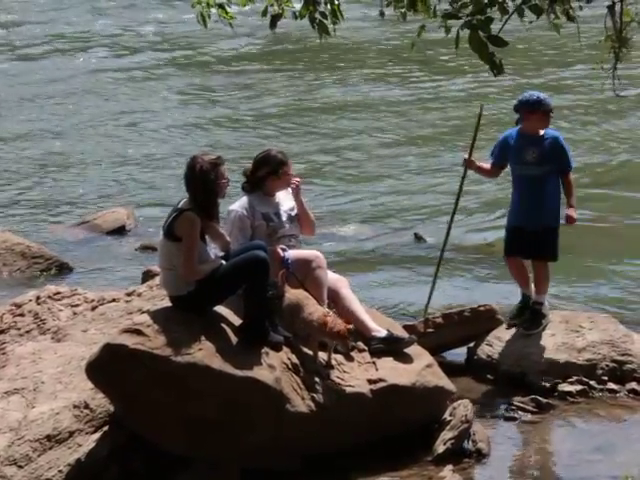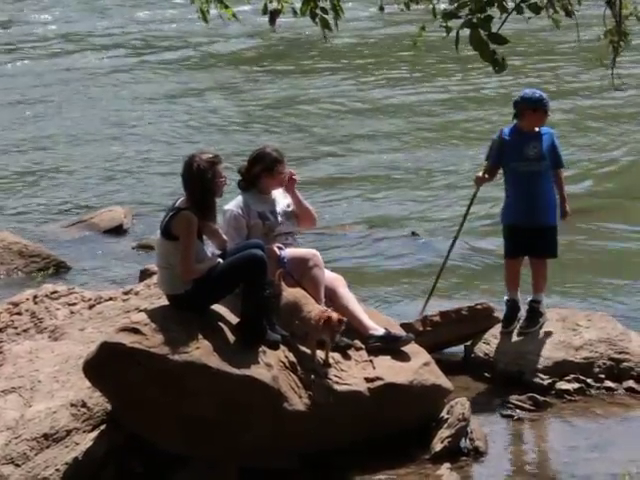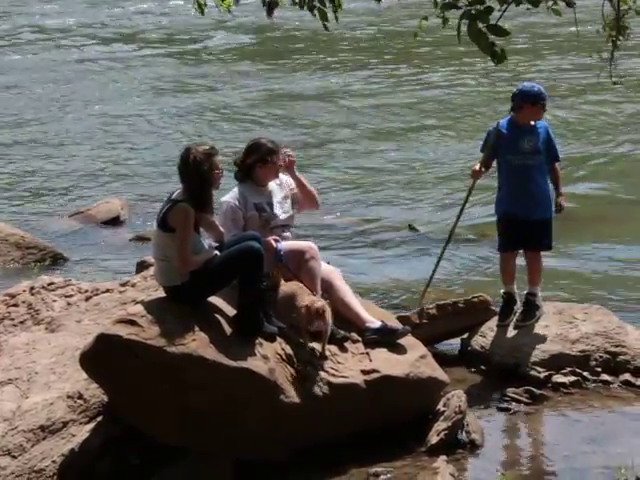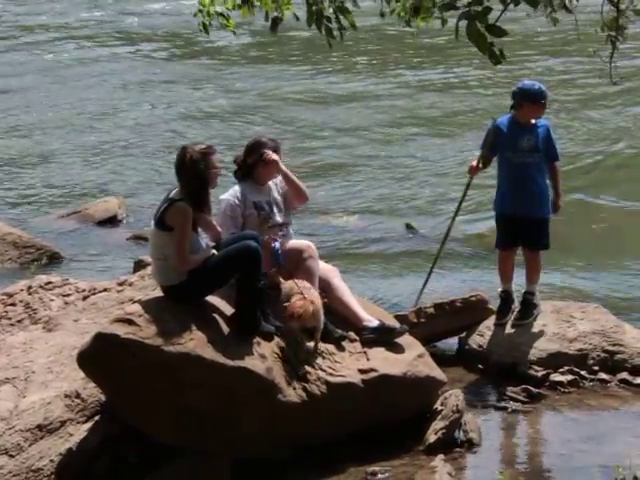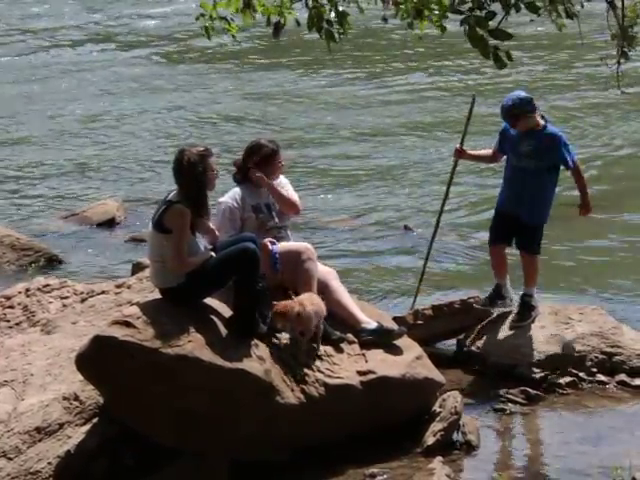
dt=0.5s
person 1, frame 1
left shoulder: (554, 140)
right shoulder: (509, 139)
left elbow: (566, 175)
right elbow: (494, 170)
left wrist: (571, 205)
right wrist: (474, 165)
left hip: (545, 215)
right hip: (518, 213)
left knee: (540, 262)
right knee: (512, 257)
left ankle: (539, 308)
right ankle: (527, 297)
person 1, frame 2
left shoulder: (548, 136)
right shoulder: (505, 138)
left elbow: (556, 171)
right elbow: (492, 170)
left wrist: (563, 200)
right wrist: (482, 177)
left hip: (544, 213)
right hip: (515, 214)
left knee: (539, 260)
right knee: (512, 261)
left ankle: (536, 306)
right ankle: (512, 305)
person 1, frame 3
left shoulder: (543, 129)
right shoulder: (500, 130)
left elbow: (552, 164)
right elbow: (487, 161)
left wrist: (559, 193)
right wrist: (478, 169)
left hip: (539, 206)
right hip: (509, 207)
left knee: (533, 253)
right knee: (507, 254)
left ankle: (533, 299)
right ankle: (509, 297)
person 1, frame 4
left shoulder: (544, 128)
right shoulder: (500, 128)
left elbow: (552, 164)
right elbow: (486, 158)
left wrist: (557, 195)
right wrist: (477, 166)
left hip: (537, 205)
right hip: (507, 204)
left knee: (532, 252)
right knee: (505, 251)
left ankle: (531, 298)
right ankle: (506, 296)
person 1, frame 5
left shoulder: (553, 137)
right shoulder: (509, 130)
left elbow: (575, 168)
right elbow: (495, 155)
left wrist: (585, 199)
right wrist: (468, 154)
left hip: (534, 208)
right hip: (507, 203)
left knee: (528, 254)
right knee: (496, 246)
left ankle: (529, 300)
right ankle: (502, 291)
person 2, frame 1
left shoulder: (285, 196)
right shoulder: (242, 209)
left elbow: (309, 230)
left wrist: (298, 198)
right wrist: (268, 252)
left hip: (298, 266)
left knee: (338, 282)
right knee: (315, 258)
left ankle: (375, 333)
person 2, frame 2
left shoulder: (282, 194)
right shoulder: (238, 208)
left elbow: (311, 222)
left wrist: (293, 193)
right wrist: (264, 251)
left hip: (295, 264)
left knee: (336, 281)
right knee: (312, 257)
left ankle: (373, 332)
person 2, frame 3
left shoulder: (281, 184)
right shoulder: (234, 200)
left elbow: (313, 204)
left wrist: (293, 174)
left hip: (292, 257)
left knee: (332, 274)
right knee: (309, 249)
left ankle: (369, 325)
person 2, frame 4
left shoulder: (278, 181)
right shoulder: (233, 198)
left elbow: (302, 199)
left wrist: (282, 169)
left hip: (290, 256)
left knee: (329, 273)
right knee: (306, 248)
left ankle: (367, 323)
person 2, frame 5
left shoulder: (278, 182)
right shoulder: (232, 201)
left elbow: (295, 209)
left wrist: (268, 185)
left hip: (287, 258)
left knee: (328, 275)
right knee: (305, 250)
left ankle: (365, 325)
person 3, frame 1
left shoulder: (193, 206)
right shoulder: (190, 217)
left elbow: (225, 245)
right elbow: (190, 272)
right wrist: (217, 262)
left hip: (193, 285)
right hip: (188, 294)
left knee: (258, 247)
right knee: (258, 261)
left ankle: (266, 321)
right ankle: (254, 329)
person 3, frame 2
left shoulder: (189, 205)
right shoulder: (187, 216)
left elbow: (222, 244)
right elbow: (187, 271)
right wrist: (214, 260)
left hip: (191, 283)
right hip: (185, 293)
left knee: (255, 246)
right knee: (255, 260)
left ankle: (264, 320)
right ankle: (252, 329)
person 3, frame 3
left shoulder: (186, 197)
right shoulder: (183, 209)
left elbow: (219, 236)
right elbow: (184, 264)
right wrist: (212, 254)
left hip: (186, 276)
right hip: (182, 286)
left knee: (253, 238)
right knee: (252, 252)
left ankle: (260, 312)
right ankle: (250, 321)
person 3, frame 4
left shoulder: (182, 196)
right shoulder: (182, 207)
left elbow: (216, 235)
right elbow: (182, 262)
right wrist: (209, 253)
left hip: (184, 275)
right hip: (179, 285)
left knee: (250, 238)
right knee: (249, 252)
left ankle: (258, 312)
right ankle: (247, 321)
person 3, frame 5
left shoulder: (181, 198)
right shoulder: (180, 210)
left elbow: (213, 237)
right elbow: (180, 265)
right wrist: (208, 255)
left hip: (181, 278)
right hip: (177, 287)
left knee: (248, 240)
right knee: (248, 253)
left ankle: (259, 313)
right ankle: (246, 323)
